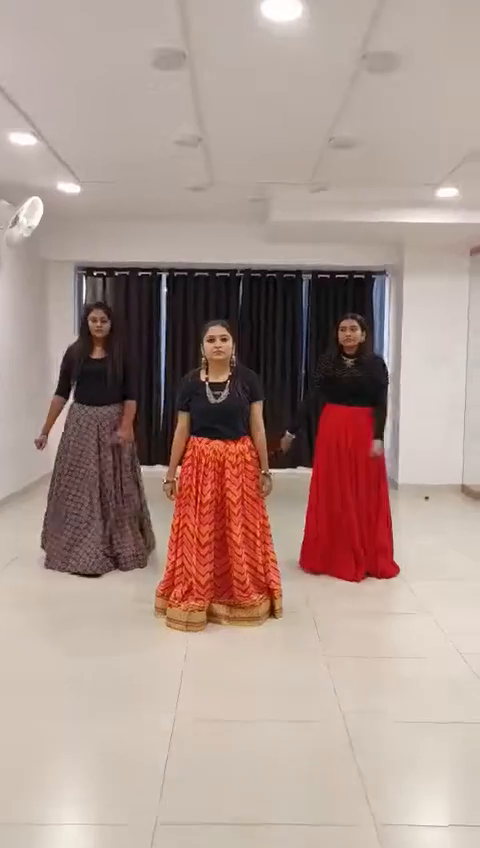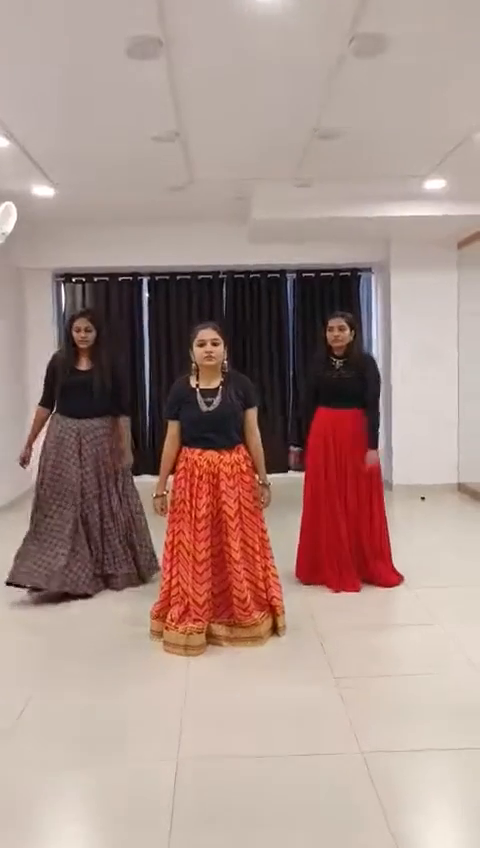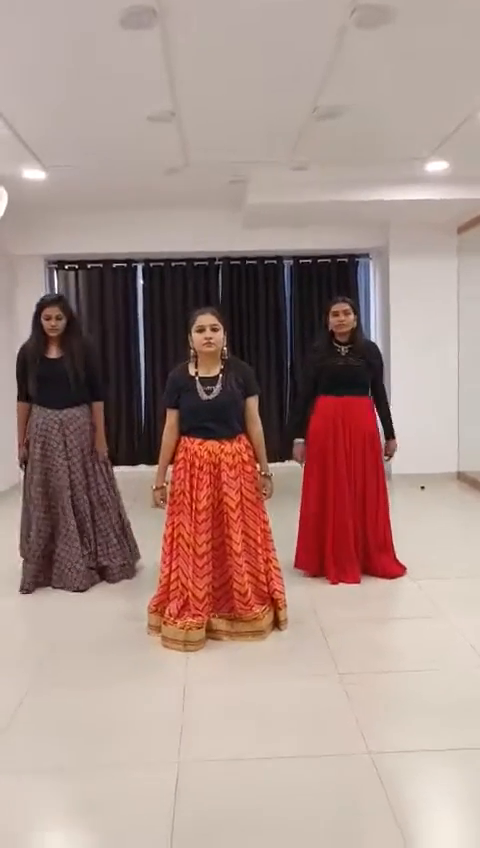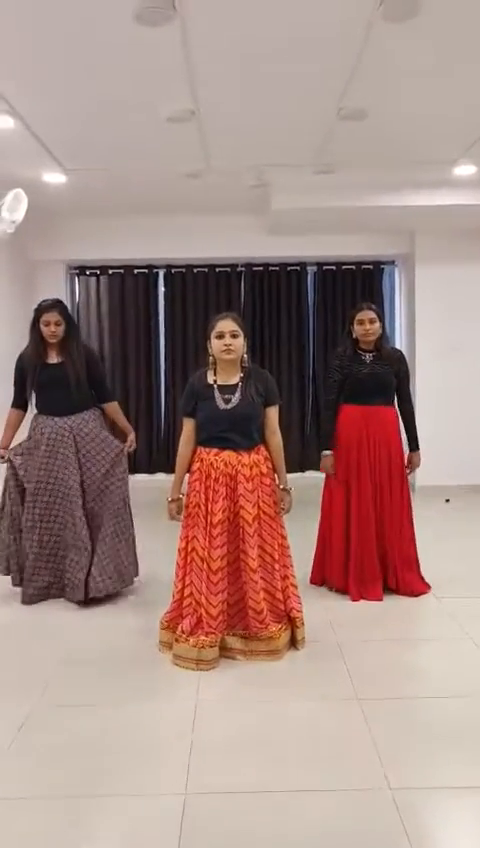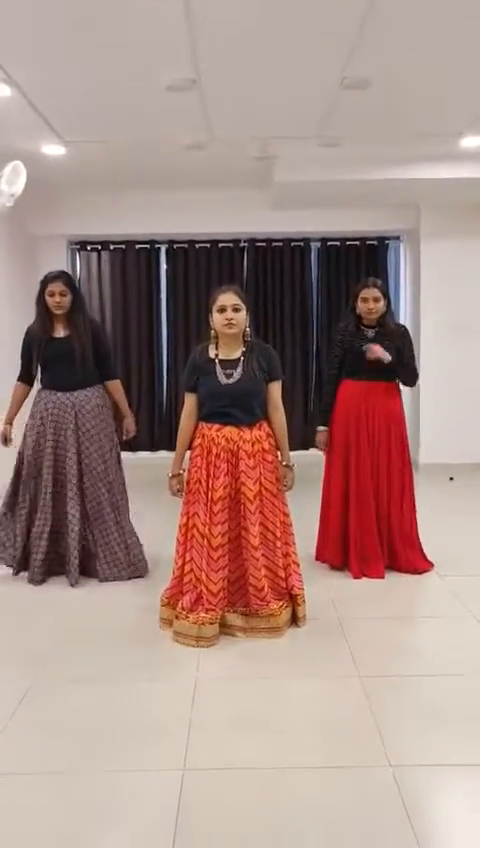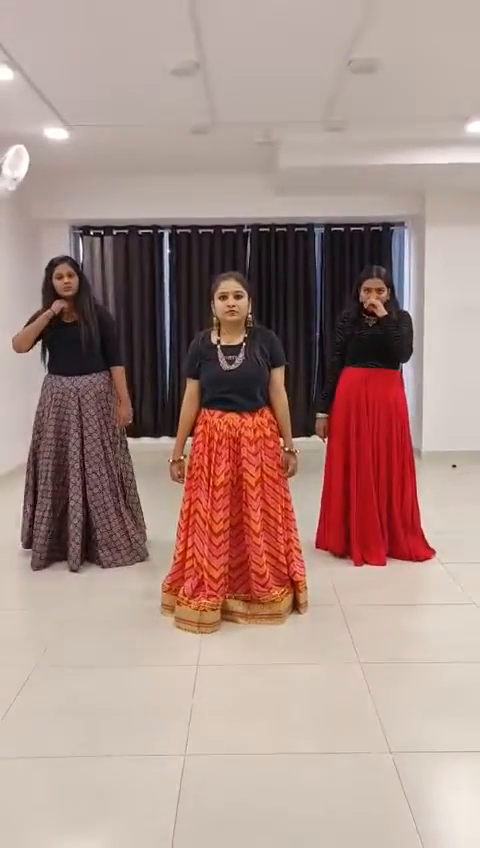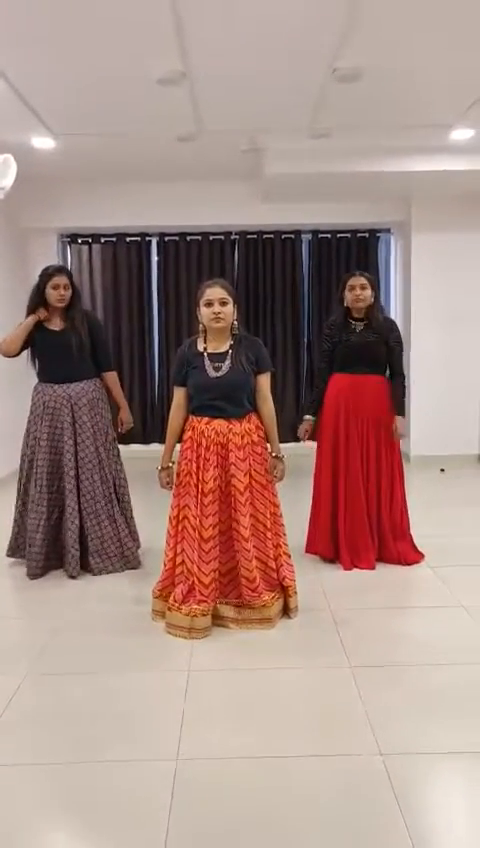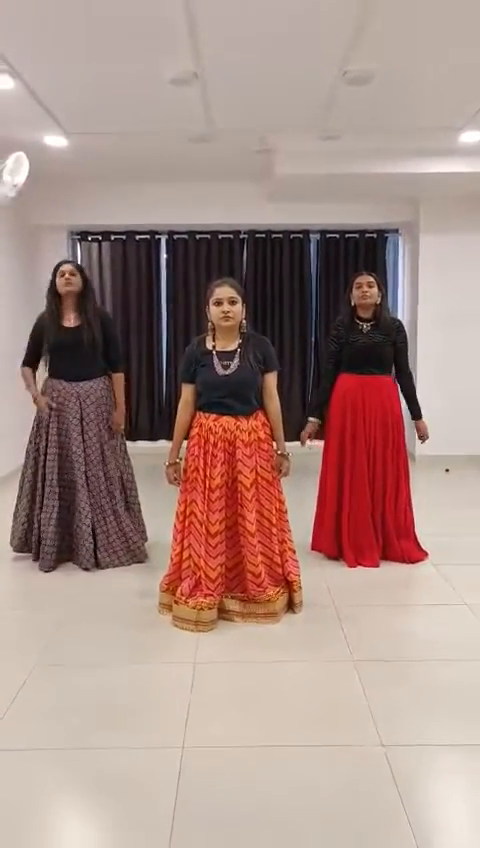
dt=0.5s
person 1, frame 1
left shoulder: (247, 379)
right shoulder: (191, 382)
left elbow: (257, 427)
right elbow: (182, 430)
left wrist: (265, 470)
right wrist: (170, 474)
left hip: (240, 463)
right hip: (200, 464)
left knee: (240, 531)
right knee: (199, 532)
left ankle: (241, 595)
right ankle: (195, 596)
person 1, frame 2
left shoulder: (240, 385)
right shoulder: (181, 389)
left elbow: (252, 434)
right elbow: (172, 440)
left wrist: (263, 480)
right wrist: (160, 487)
left hip: (235, 474)
right hip: (193, 476)
left knee: (237, 546)
right knee: (194, 548)
left ankle: (241, 614)
right ankle: (192, 618)
person 1, frame 3
left shoulder: (241, 372)
right shoulder: (179, 377)
left elbow: (253, 423)
right elbow: (171, 430)
left wrist: (264, 469)
right wrist: (159, 479)
left hip: (236, 464)
right hip: (193, 466)
left knee: (239, 538)
right knee: (194, 540)
left ankle: (241, 608)
right ankle: (192, 611)
person 1, frame 4
left shoulder: (261, 380)
right shoulder: (197, 384)
left elbow: (273, 434)
right elbow: (187, 439)
left wrist: (283, 483)
right wrist: (175, 490)
left hip: (253, 477)
right hip: (209, 478)
left knee: (255, 554)
right knee: (209, 556)
left ankle: (258, 626)
right ankle: (205, 629)
person 1, frame 5
left shoulder: (264, 355)
right shoulder: (199, 359)
left elbow: (276, 409)
right elbow: (189, 414)
left wrist: (286, 459)
right wrist: (176, 466)
left hip: (256, 453)
right hip: (210, 454)
left knee: (257, 530)
right knee: (210, 532)
left ankle: (260, 603)
right ankle: (207, 607)
person 1, frame 6
left shoulder: (266, 341)
right shoulder: (201, 345)
left elbow: (278, 395)
right elbow: (191, 400)
left wrist: (289, 445)
right wrist: (177, 452)
left hip: (258, 439)
right hip: (213, 440)
left knee: (259, 516)
right knee: (212, 519)
left ankle: (261, 590)
right ankle: (208, 592)
person 1, frame 7
left shoulder: (252, 347)
right shoulder: (187, 353)
left elbow: (265, 401)
right elbow: (178, 407)
left wrist: (276, 451)
right wrist: (165, 460)
left hip: (245, 445)
right hip: (200, 447)
left knee: (248, 522)
right knee: (200, 524)
left ankle: (251, 594)
right ankle: (198, 597)
person 1, frame 8
left shoulder: (260, 347)
right shoulder: (196, 351)
left elbow: (271, 400)
right elbow: (186, 405)
left wrist: (281, 449)
right wrist: (173, 456)
left hip: (252, 442)
right hip: (208, 443)
left knee: (253, 519)
right knee: (207, 520)
left ankle: (256, 590)
right ankle: (203, 592)
person 2, frame 1
left shoulder: (120, 354)
right shoulder: (74, 352)
left elbow: (130, 395)
right elbow: (61, 392)
left wrist: (125, 426)
right wrist: (46, 429)
left hip: (112, 423)
right hip: (81, 423)
left knee: (114, 488)
right knee: (77, 488)
left ankle: (117, 548)
right ankle: (74, 551)
person 2, frame 2
left shoulder: (108, 365)
right shoulder: (59, 362)
left elbow: (121, 410)
right elbow: (46, 404)
left wrist: (125, 449)
right wrist: (29, 444)
left hip: (99, 438)
right hip: (63, 438)
left knee: (103, 505)
right knee: (59, 507)
left ankle: (111, 567)
right ankle: (54, 572)
person 2, frame 3
left shoulder: (81, 349)
right shoulder: (28, 352)
left elbow: (97, 395)
right elbow: (24, 398)
left wrist: (100, 436)
right wrist: (21, 441)
left hip: (79, 427)
right hip: (43, 430)
left knee: (88, 496)
right knee: (46, 500)
left ankle: (95, 562)
right ankle: (47, 566)
person 2, frame 4
left shoulder: (83, 354)
right shoulder: (28, 359)
left elbow: (104, 396)
left wrist: (128, 430)
left hip: (87, 434)
right hip: (47, 438)
left knee: (94, 506)
right knee: (48, 511)
left ankle: (95, 577)
right ankle: (47, 579)
person 2, frame 5
left shoulder: (89, 329)
right shoulder: (35, 333)
left elbow: (109, 374)
right elbow: (26, 379)
left wrist: (126, 413)
left hip: (90, 410)
right hip: (50, 413)
left knee: (95, 484)
right knee: (50, 486)
left ankle: (102, 556)
right ankle: (49, 556)
person 2, frame 6
left shoulder: (97, 314)
right shoulder: (44, 316)
left elbow: (115, 360)
right elbow: (19, 346)
left wrist: (124, 401)
right wrist: (50, 314)
left hip: (95, 395)
right hip: (58, 397)
left knee: (99, 468)
right knee: (57, 470)
left ankle: (107, 541)
right ankle: (55, 541)
person 2, frame 7
left shoulder: (86, 321)
right shoulder: (34, 327)
left elbow: (106, 366)
left wrist: (123, 406)
right wrist: (33, 318)
left hip: (87, 403)
right hip: (49, 406)
left knee: (92, 475)
right knee: (49, 477)
left ankle: (100, 548)
right ankle: (47, 548)
person 2, frame 8
left shoulder: (99, 319)
right shoulder: (45, 321)
left elbow: (115, 366)
right elbow: (28, 365)
left wrist: (119, 407)
right wrist: (37, 395)
left hip: (96, 400)
right hip: (59, 401)
left knee: (99, 473)
right knee: (56, 474)
left ankle: (107, 541)
right ankle: (55, 542)
person 3, frame 1
left shoulder: (375, 363)
right shoulder: (327, 362)
left elbow: (380, 403)
right elbow: (312, 399)
left wrist: (378, 438)
right wrist: (292, 431)
left hip: (363, 431)
right hip: (331, 430)
left knee: (367, 496)
right knee: (331, 495)
left ankle: (368, 558)
right ankle: (329, 556)
person 3, frame 2
left shoulder: (365, 363)
right shoulder: (319, 364)
left elbow: (373, 406)
right elbow: (309, 405)
left wrist: (372, 447)
left hip: (357, 435)
right hip: (323, 435)
left knee: (360, 503)
right knee: (325, 503)
left ankle: (370, 566)
right ankle: (327, 566)
person 3, frame 3
left shoulder: (369, 350)
right shoulder: (319, 351)
left elbow: (379, 393)
right elbow: (306, 396)
left wrist: (390, 434)
right wrist: (299, 436)
left hip: (362, 425)
right hip: (326, 424)
left knee: (365, 492)
right knee: (328, 492)
left ankle: (372, 557)
right ankle: (332, 558)
person 3, frame 4
left shoulder: (395, 358)
right shoulder: (342, 358)
left elbow: (406, 403)
right elbow: (330, 405)
left wrist: (414, 447)
right wrist: (327, 449)
left hip: (386, 435)
right hip: (350, 435)
left knee: (389, 507)
right knee: (350, 507)
left ankle: (395, 574)
right ankle: (350, 574)
person 3, frame 5
left shoulder: (398, 333)
right shoulder: (345, 332)
left elbow: (411, 377)
right elbow: (332, 379)
left wrist: (388, 359)
right wrist: (323, 423)
left hip: (386, 413)
right hip: (349, 412)
left knee: (389, 482)
right knee: (350, 483)
left ankle: (395, 551)
right ankle: (352, 551)
person 3, frame 6
left shoulder: (400, 318)
right shoulder: (347, 319)
left elbow: (403, 354)
right elbow: (334, 365)
left wrist: (384, 317)
right wrist: (323, 410)
left hip: (387, 399)
right hip: (351, 398)
left knee: (390, 470)
right knee: (351, 470)
left ankle: (397, 538)
right ankle: (352, 538)
person 3, frame 7
left shoulder: (387, 327)
right shoulder: (333, 327)
left elbow: (397, 373)
right elbow: (323, 373)
left wrist: (398, 413)
right wrist: (310, 415)
left hip: (377, 405)
right hip: (339, 404)
left knee: (380, 475)
right knee: (341, 475)
left ankle: (386, 543)
right ankle: (343, 543)
person 3, frame 8
left shoulder: (394, 327)
right shoulder: (341, 327)
left elbow: (403, 372)
right elbow: (329, 373)
left wrist: (417, 415)
right wrist: (314, 416)
left hip: (383, 404)
right hip: (347, 403)
left knee: (385, 473)
right knee: (348, 473)
left ankle: (391, 541)
right ankle: (349, 541)
